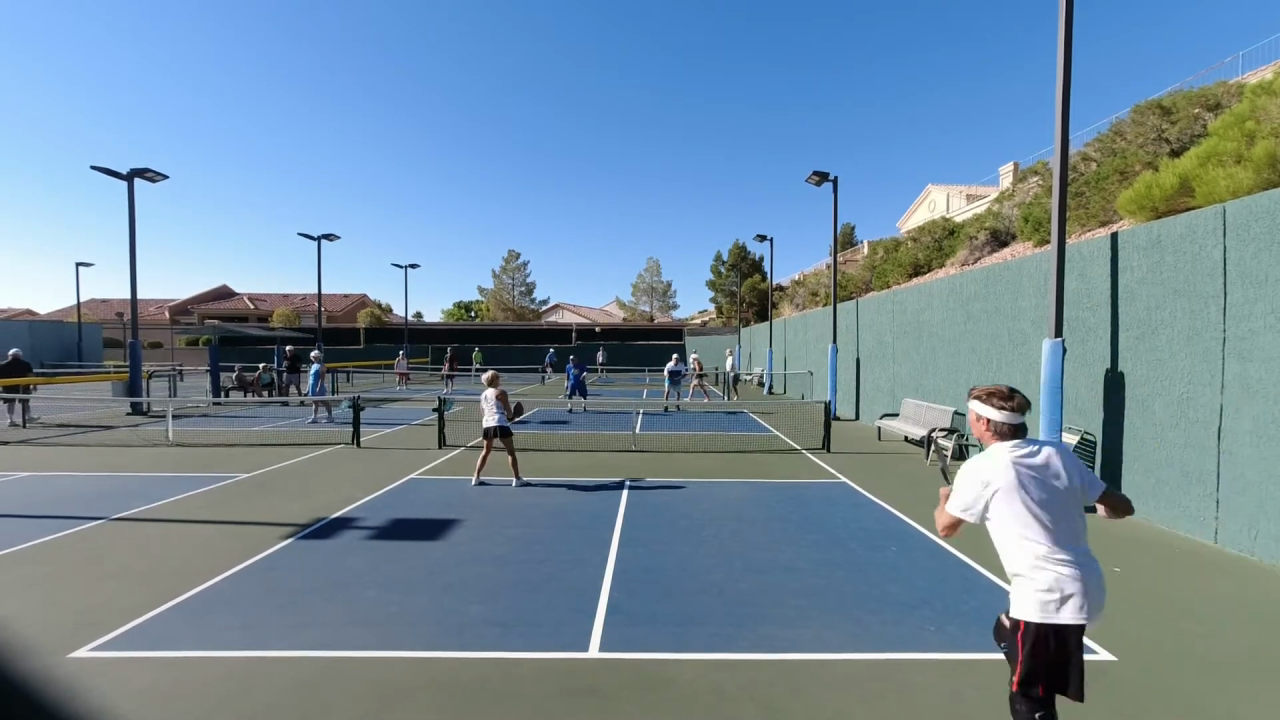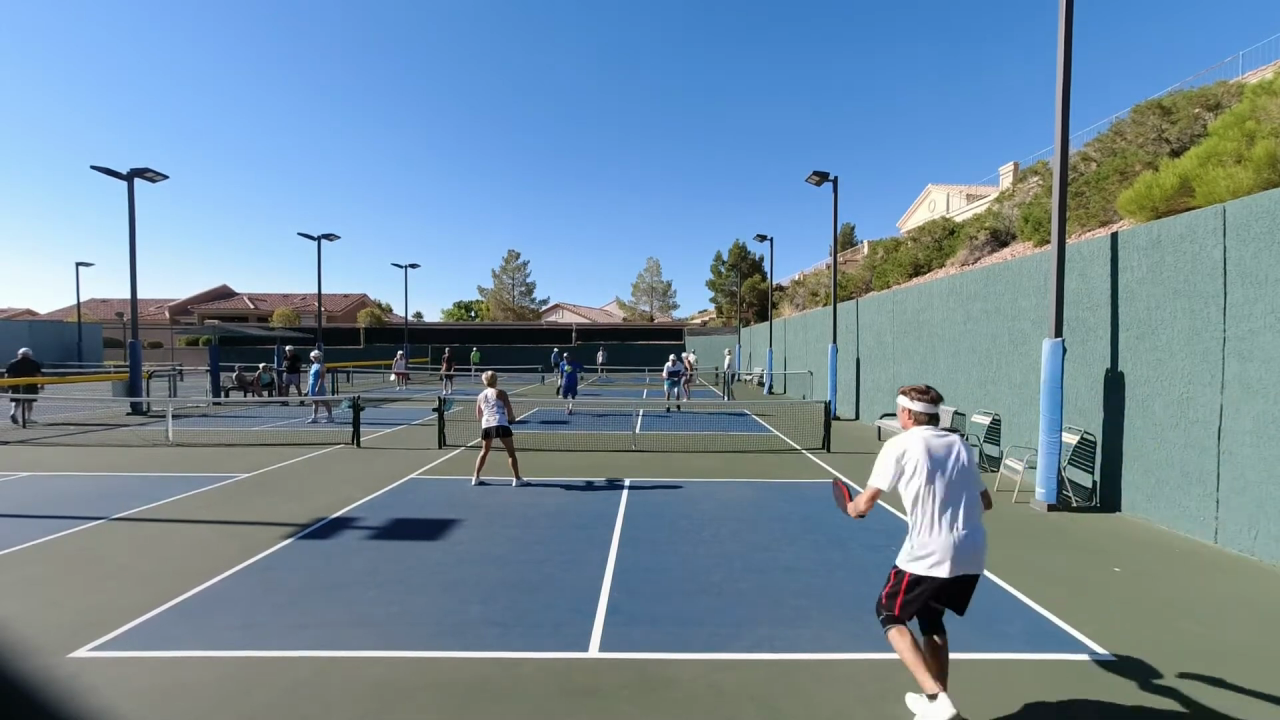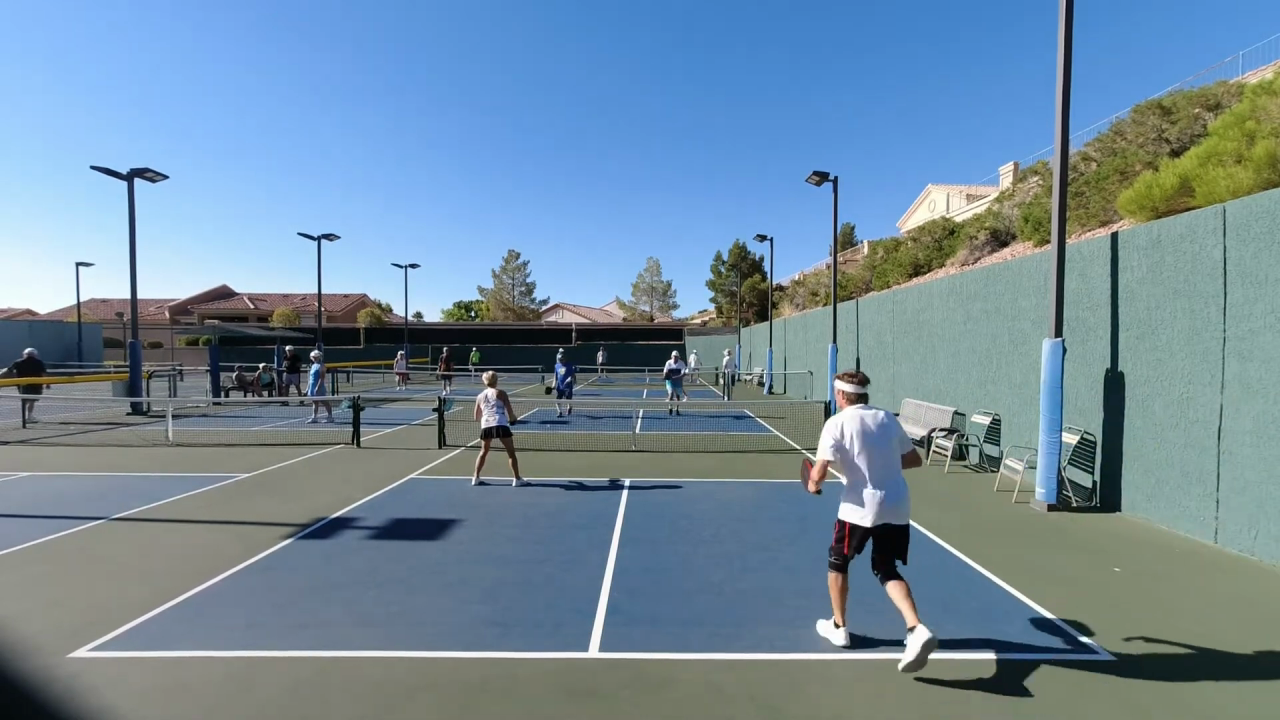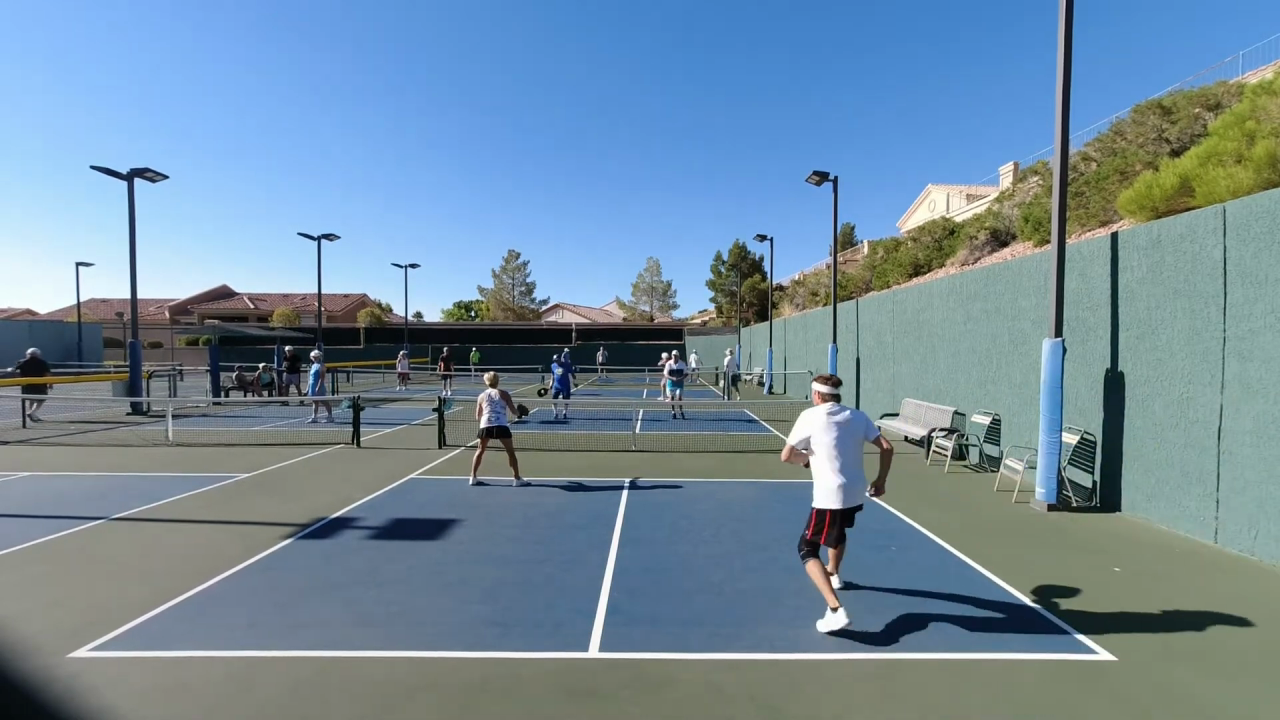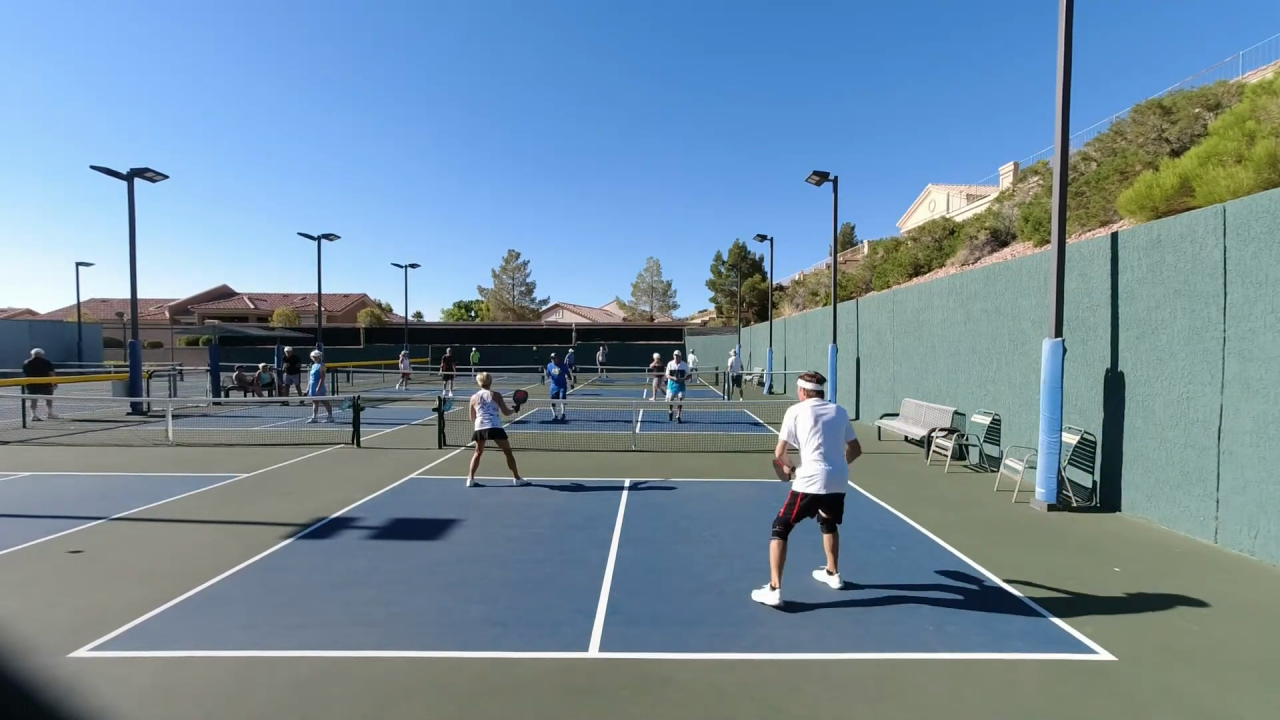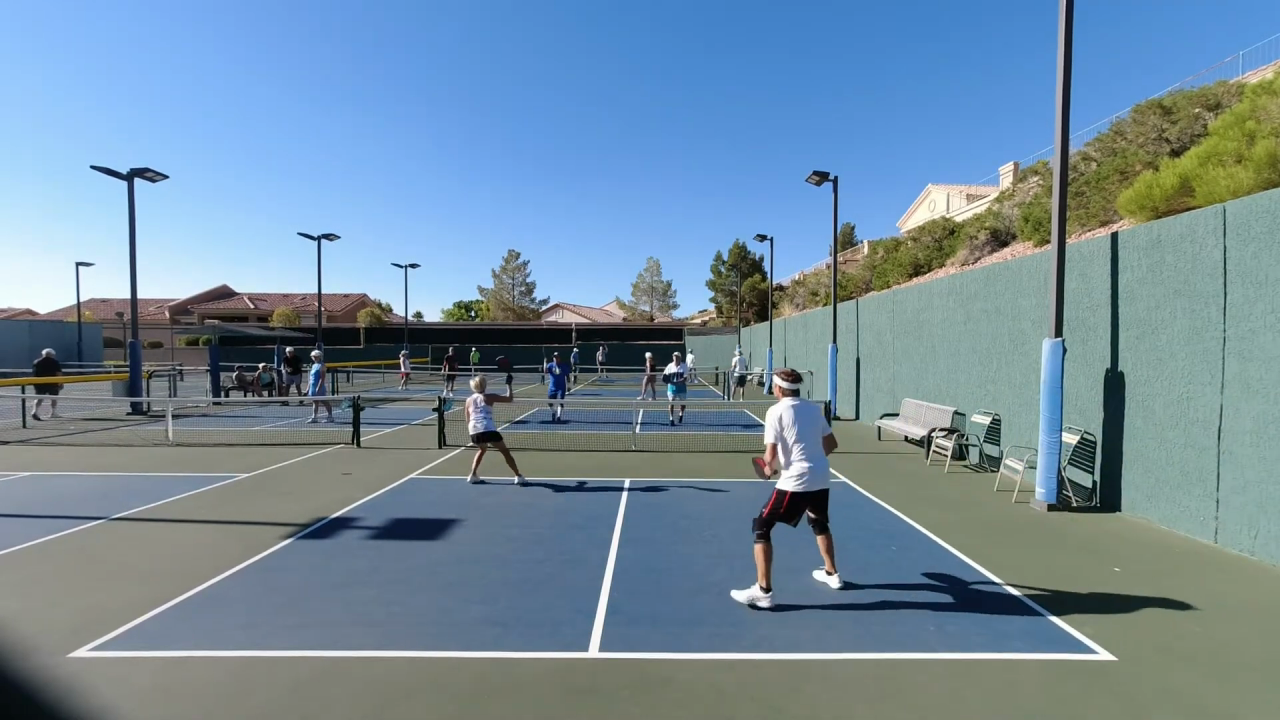
dt=0.3s
person 1, frame 1
left shoulder: (980, 468)
right shoulder: (1059, 455)
left elbow: (945, 527)
right elbow: (1121, 508)
left wrist: (944, 498)
left hip: (1045, 600)
right hip: (1085, 591)
right knee: (1007, 635)
person 1, frame 2
left shoulder: (901, 446)
right shoulder: (961, 447)
left elbow: (865, 503)
right elbow: (985, 502)
left wrist: (854, 506)
left hip: (927, 557)
right hip: (971, 557)
left knee: (890, 617)
right knee: (931, 622)
person 1, frame 3
left shoulder: (838, 423)
right shoulder: (888, 419)
left elbow: (819, 472)
right elbow: (914, 460)
left wrist: (813, 483)
left hip: (860, 508)
right hip: (897, 508)
left knee: (838, 562)
right knee: (886, 571)
left ankle: (838, 627)
right ankle: (916, 630)
person 1, frame 4
left shoulder: (809, 417)
right shoulder: (857, 416)
left elbow: (787, 455)
right elbow: (886, 448)
left wrist: (805, 455)
right wrist: (880, 480)
left hip: (829, 497)
right hip: (854, 494)
left knee: (808, 552)
right knee: (835, 531)
left ankle: (836, 610)
right ankle: (833, 575)
person 1, frame 5
left shoulder: (796, 411)
right shoulder: (840, 412)
left elbow: (780, 453)
right elbow: (855, 450)
left wrist: (790, 467)
left hip: (811, 480)
right hip: (838, 482)
left knee: (780, 529)
right knee: (827, 522)
left ankle: (775, 588)
right ankle: (832, 573)
person 1, frame 6
left shoulder: (777, 411)
right shoulder: (815, 408)
left elbow: (770, 457)
right elbow: (831, 444)
left wrist: (771, 468)
left hip: (795, 481)
right hip: (820, 479)
left knee: (761, 527)
right knee: (819, 523)
left ankle: (763, 591)
right ankle: (831, 573)
